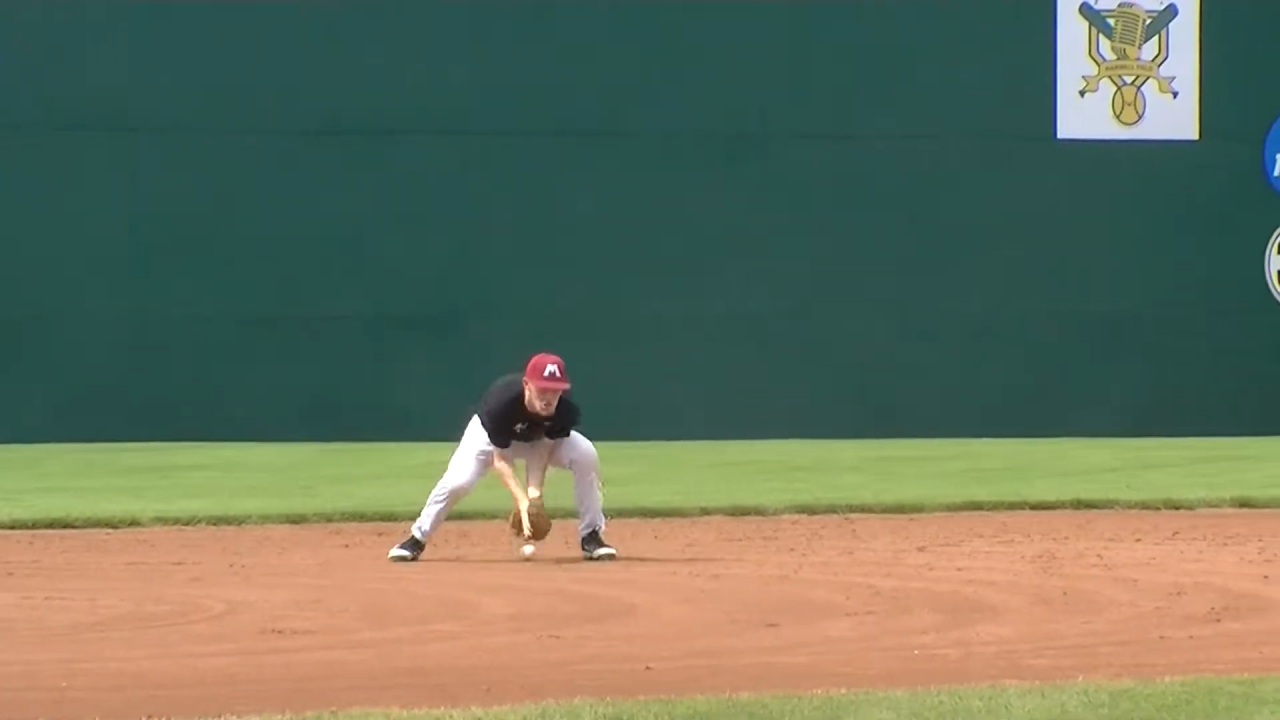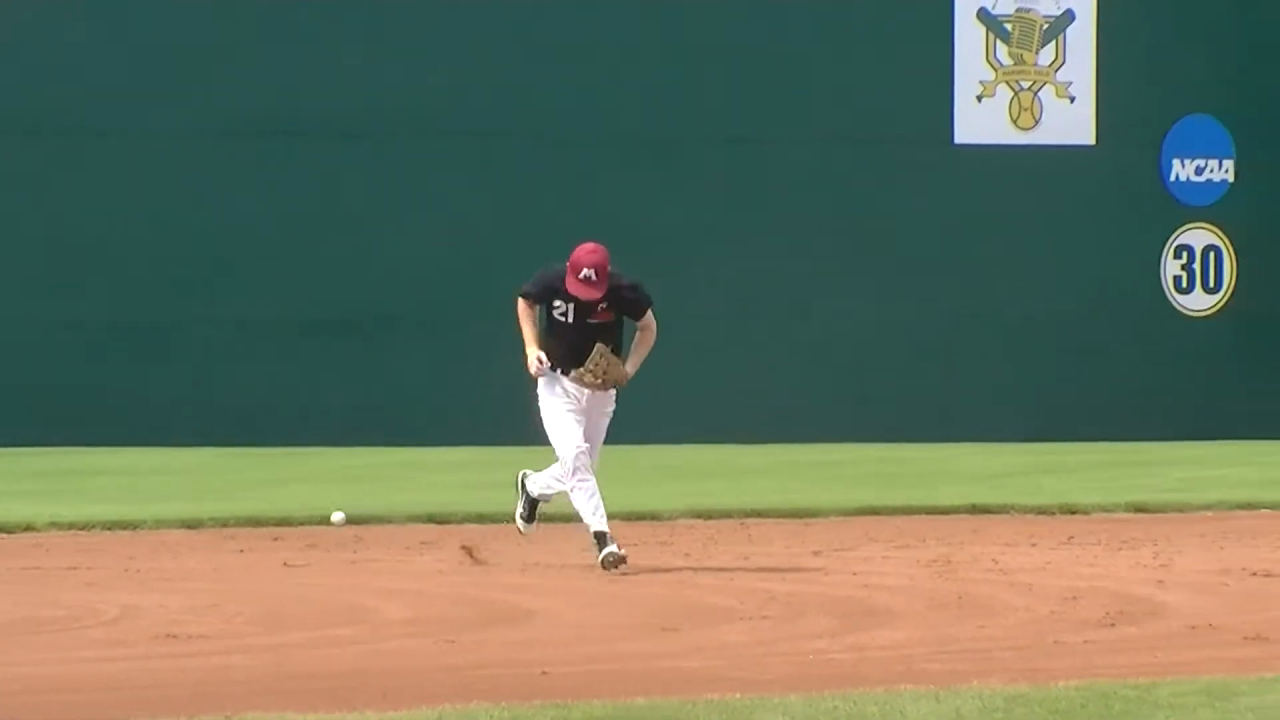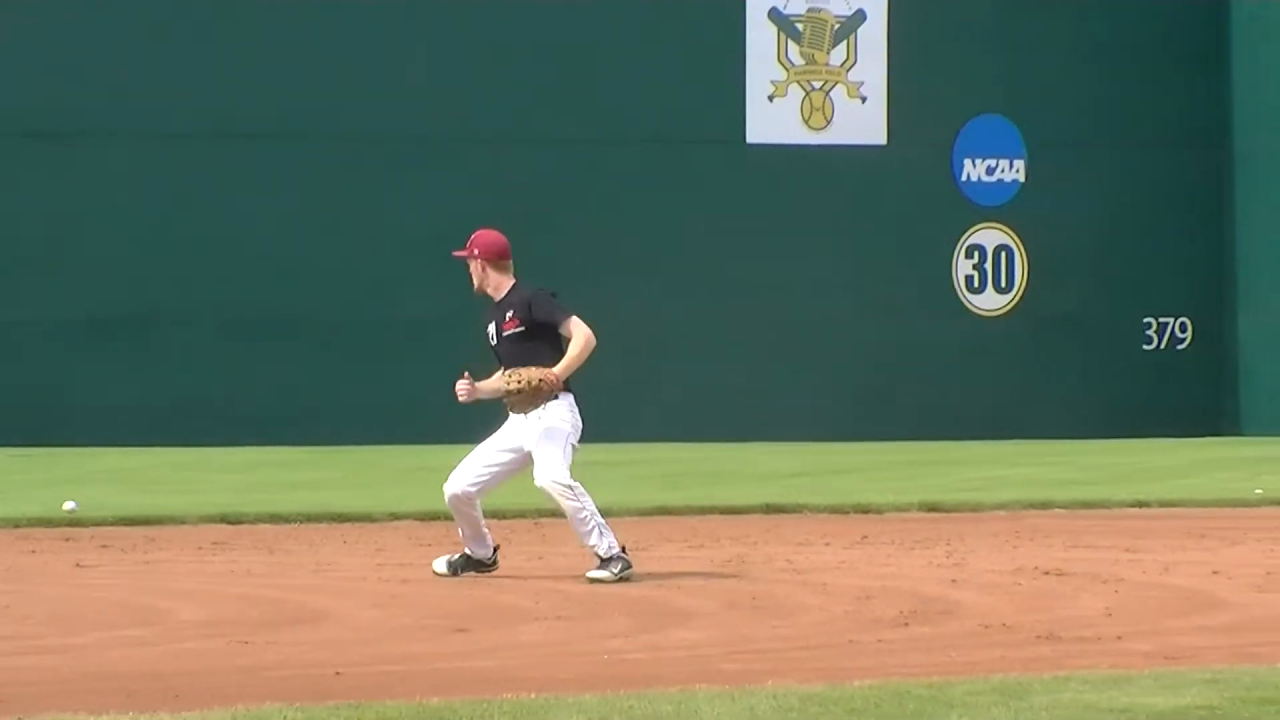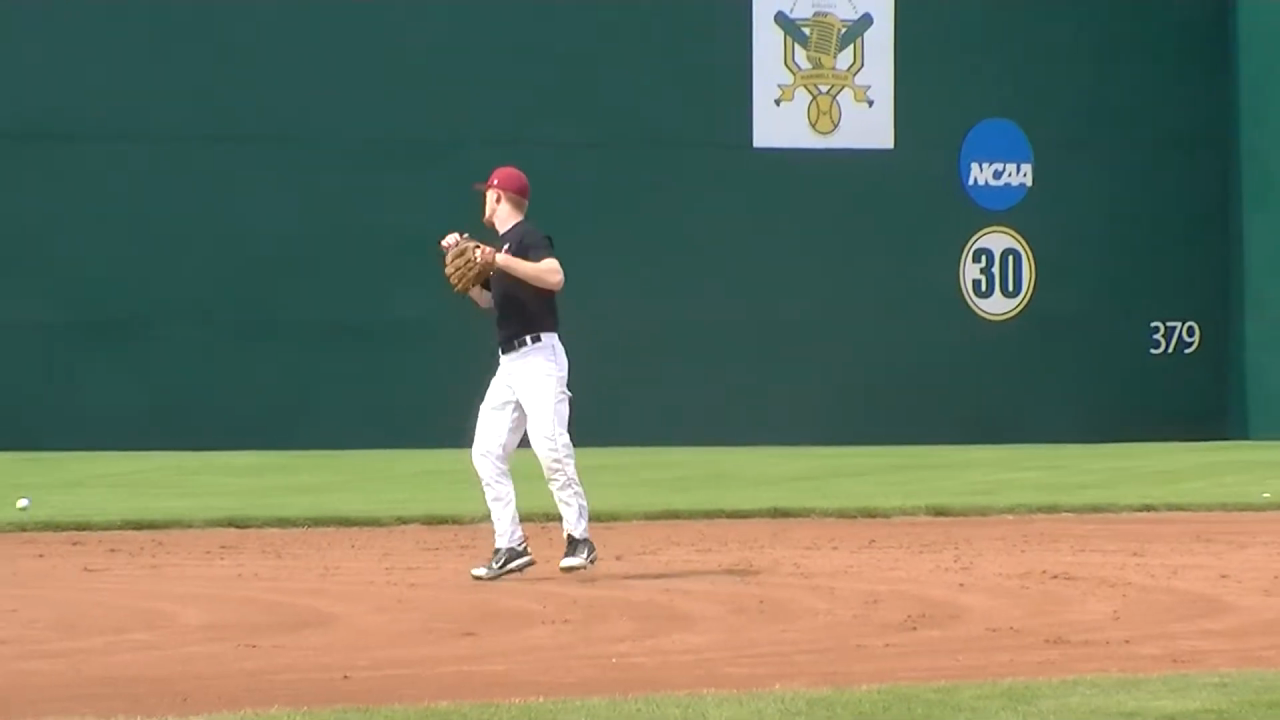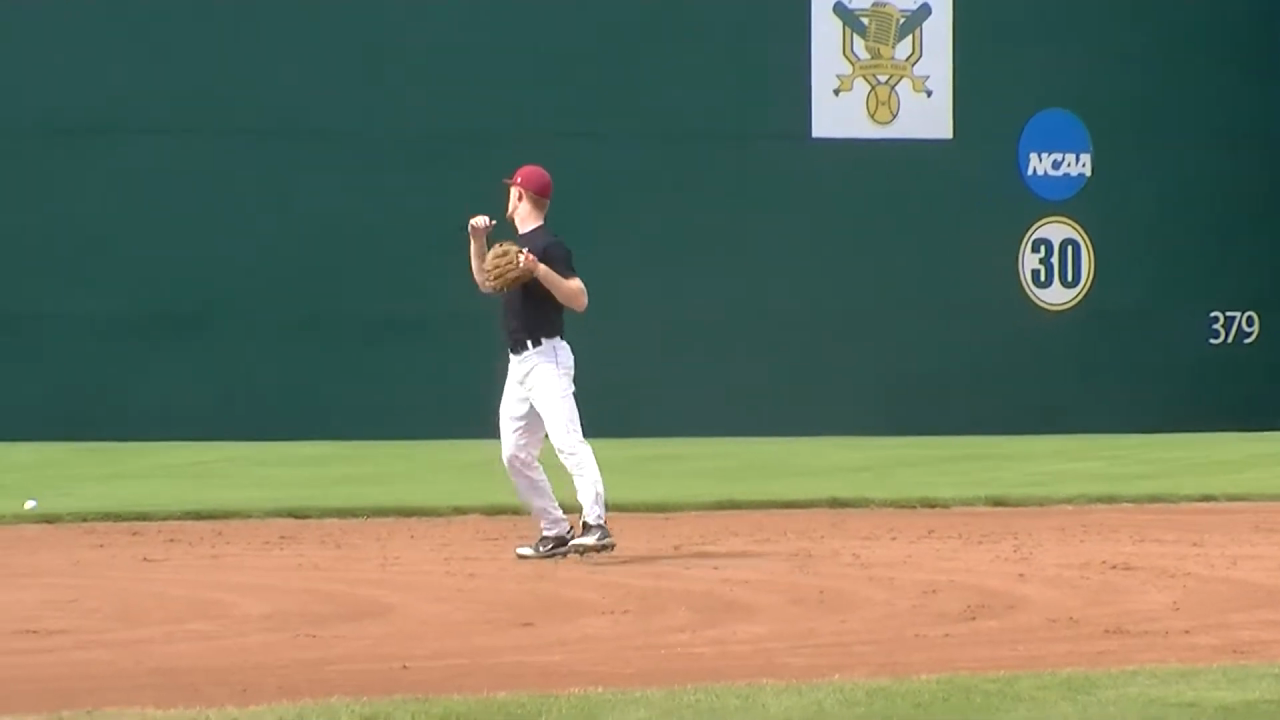
dt=0.5s
person 1, frame 1
left shoulder: (565, 408)
right shoulder: (501, 402)
left elbow: (548, 447)
right elbow: (499, 459)
left wrist: (535, 489)
right wrist: (522, 501)
left hip: (535, 438)
right hip: (491, 432)
left knee: (585, 455)
right knee: (458, 480)
left ankle: (590, 536)
right ankle: (418, 538)
person 1, frame 2
left shoulder: (628, 291)
right shoulder: (551, 280)
left elbow: (648, 328)
right elbow: (524, 301)
left wrist: (629, 370)
right wrist: (532, 350)
left hip: (599, 388)
right hip: (556, 380)
left knee: (579, 468)
right knee: (574, 453)
left ankle: (533, 487)
right ankle: (601, 536)
person 1, frame 3
left shoulder: (532, 299)
right shoulder: (495, 315)
left elbow: (586, 337)
left wrist: (558, 374)
right wrist: (478, 389)
left hip: (554, 415)
right hip: (518, 422)
left knee: (552, 477)
right knee: (458, 489)
left ankle: (612, 554)
right ankle: (479, 553)
person 1, frame 4
left shoulder: (528, 235)
right shoulder: (503, 244)
left elbow: (554, 277)
right elbow: (484, 298)
left wrist: (502, 261)
left hip: (539, 359)
right hip: (509, 366)
left knee: (550, 444)
right knee: (488, 455)
left ankle: (578, 536)
right ankle: (511, 547)
person 1, frame 5
left shoulder: (550, 242)
right shoulder: (518, 242)
left elbow: (580, 300)
right elbow: (485, 283)
left wrist: (539, 270)
right wrist: (478, 240)
left hip: (548, 359)
right hip: (518, 362)
left knee: (568, 441)
right knee: (515, 454)
left ankle: (596, 524)
right ankle: (555, 531)
